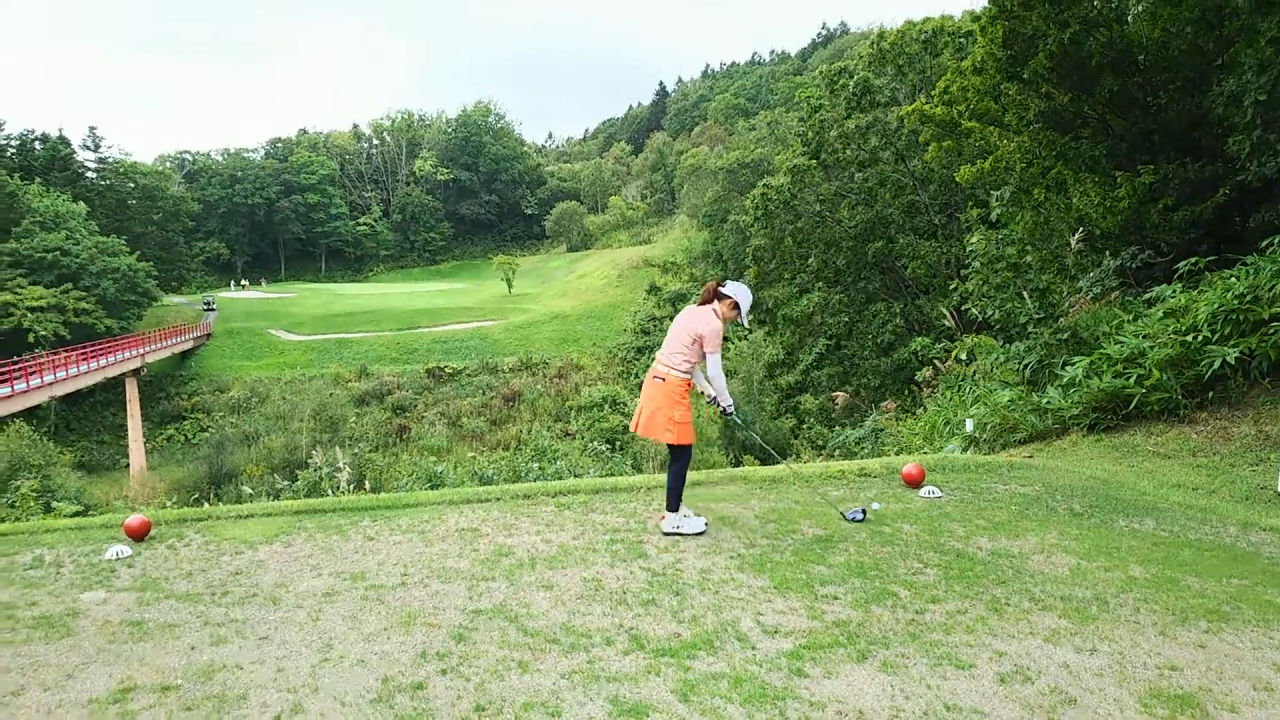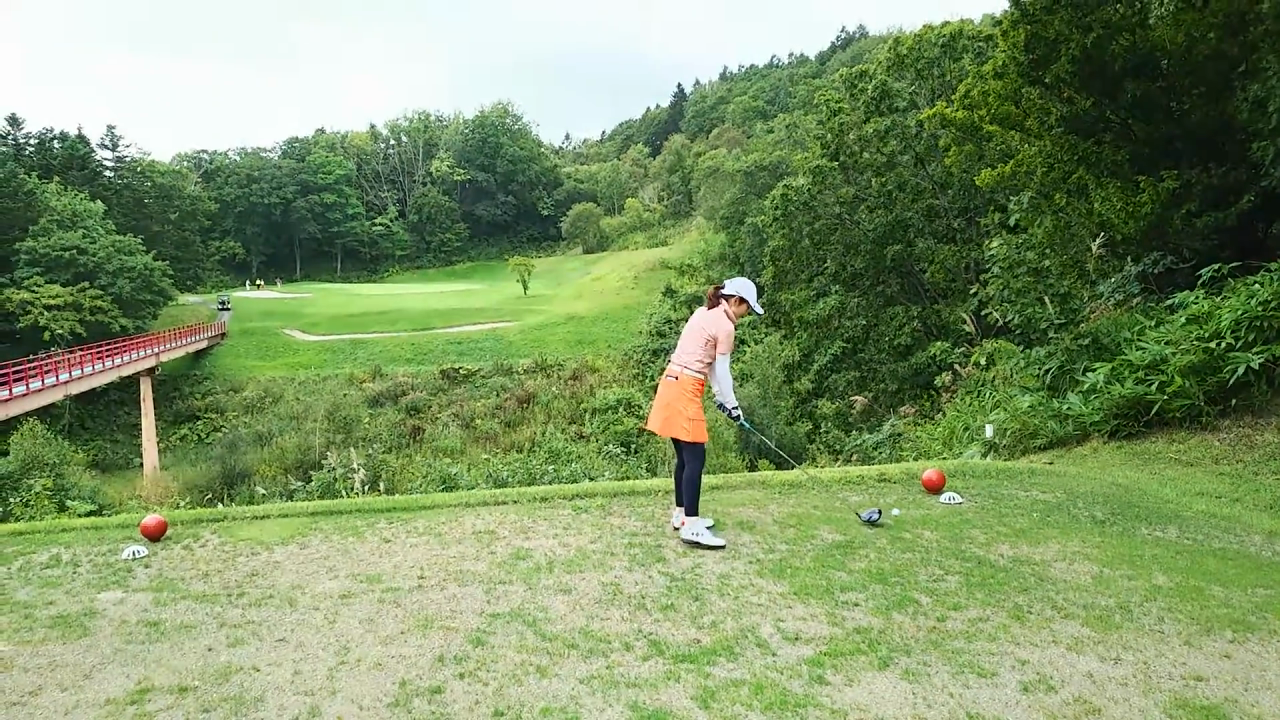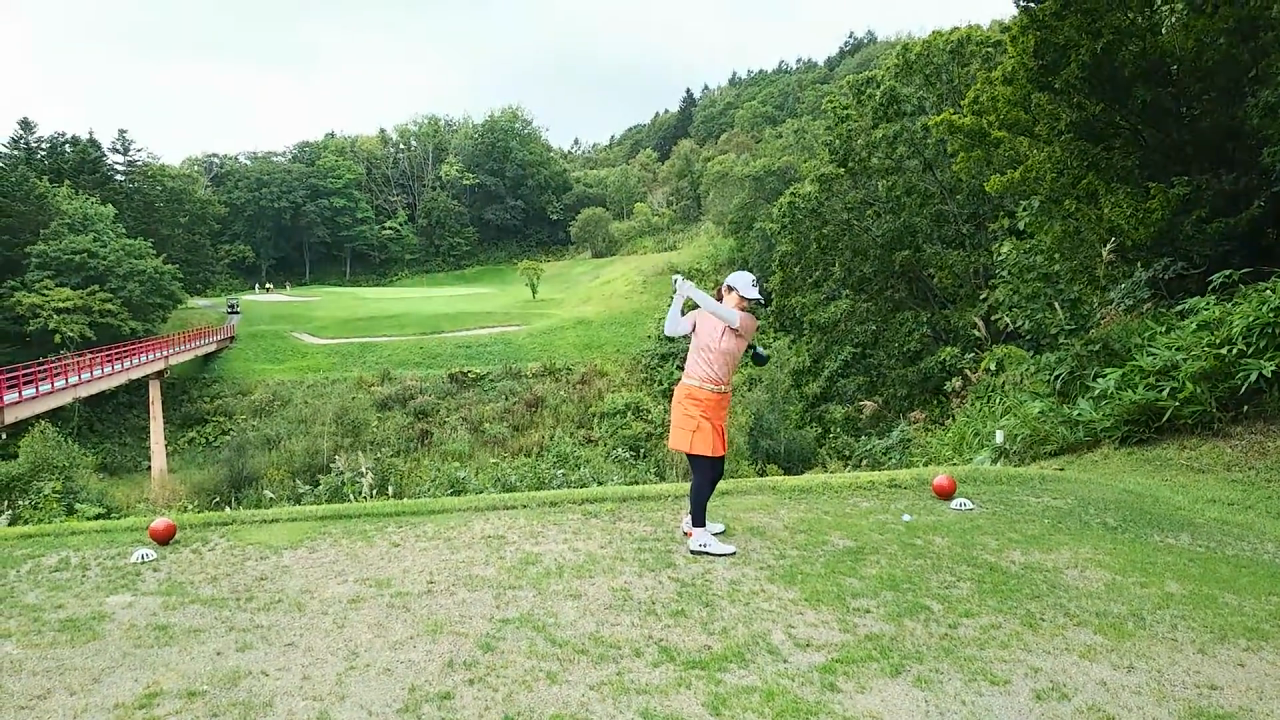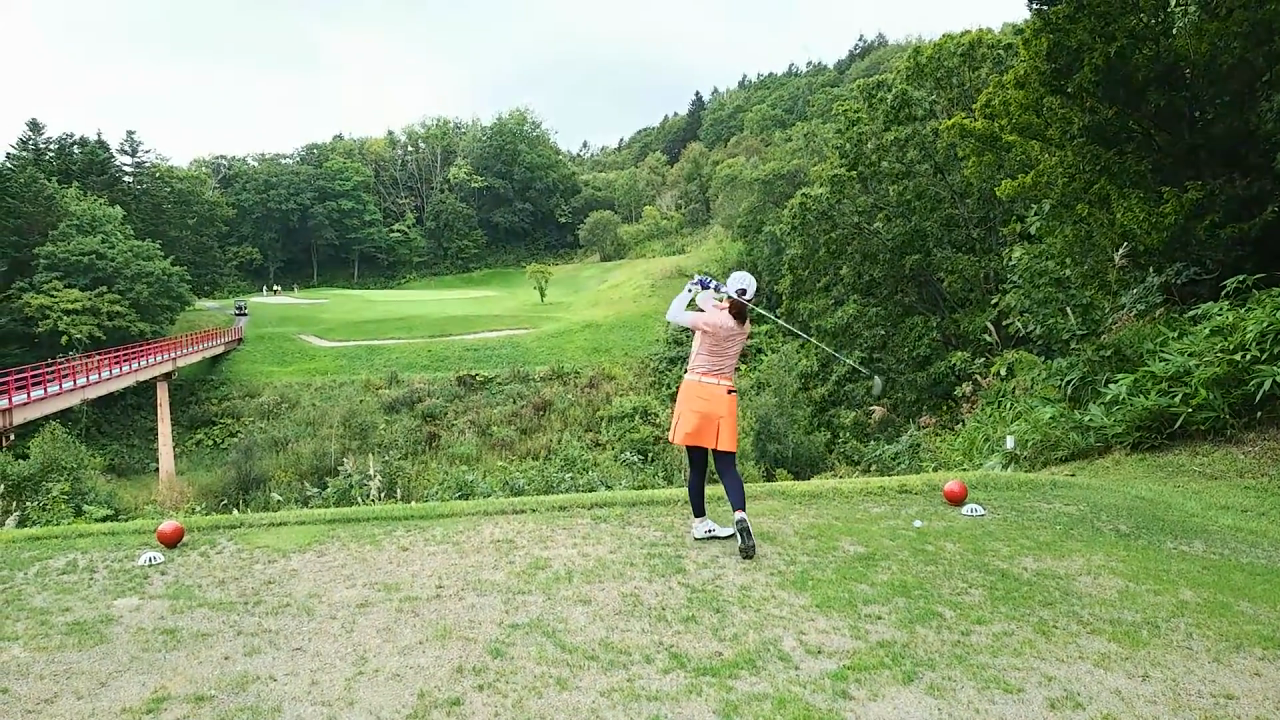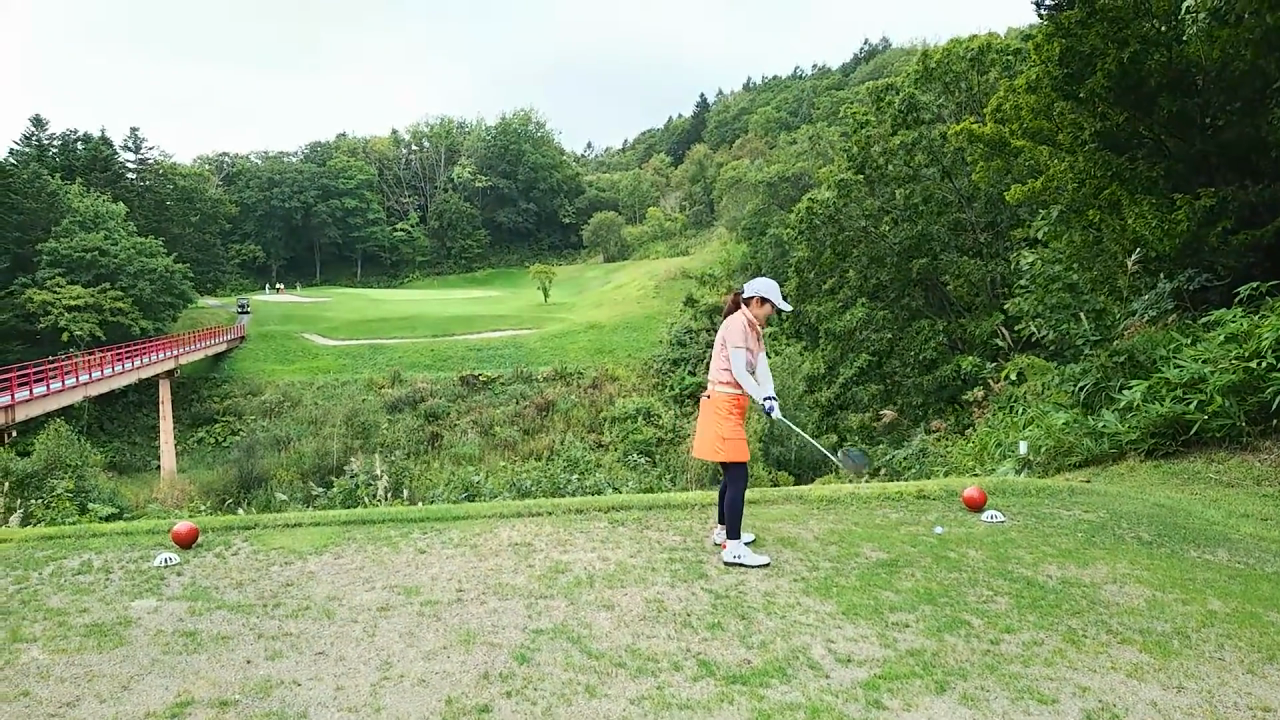
dt=1s
person 1, frame 1
left shoulder: (693, 311)
right shoulder: (712, 324)
right elbow: (715, 371)
left wrist: (706, 390)
right wrist: (726, 402)
left hip: (658, 382)
right hip: (671, 388)
left knee: (678, 452)
right knee: (681, 455)
left ankle: (674, 510)
right ankle: (671, 518)
person 1, frame 2
left shoulder: (703, 313)
right shoulder: (725, 326)
right elbow: (722, 371)
left wrist: (718, 394)
right wrist: (731, 404)
left hip: (673, 383)
right hip: (684, 389)
left knee: (685, 456)
right knee: (695, 458)
left ankle: (682, 513)
right ankle: (691, 527)
person 1, frame 3
left shoulder: (748, 323)
right shoulder: (700, 316)
left elbow: (723, 313)
right elbow: (671, 330)
left wrist: (691, 291)
right wrist: (679, 296)
left hip: (719, 401)
right hip: (693, 398)
left knee: (715, 468)
right knee: (703, 469)
left ankle: (693, 520)
right ankle: (698, 537)
person 1, frame 4
left shoulder: (713, 320)
right shoulder: (744, 325)
left elbow: (672, 316)
right elbow: (709, 304)
left wrist: (691, 288)
right wrist: (702, 292)
left hip: (695, 393)
right hip: (723, 397)
left knee: (697, 465)
right knee: (726, 466)
left ankle: (700, 524)
right ankle: (740, 515)
person 1, frame 5
left shoulder: (753, 330)
right shoulder: (735, 324)
left elbow: (761, 366)
right elbow: (738, 371)
left wrist: (769, 395)
right wrist: (761, 398)
left hip: (734, 406)
right hip: (723, 404)
left knee: (733, 473)
right knee: (737, 477)
left ankle: (723, 530)
right ankle: (732, 548)
